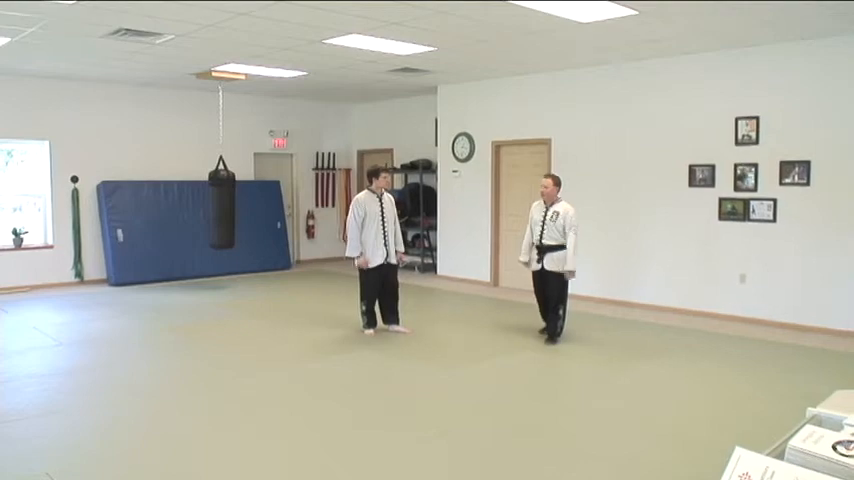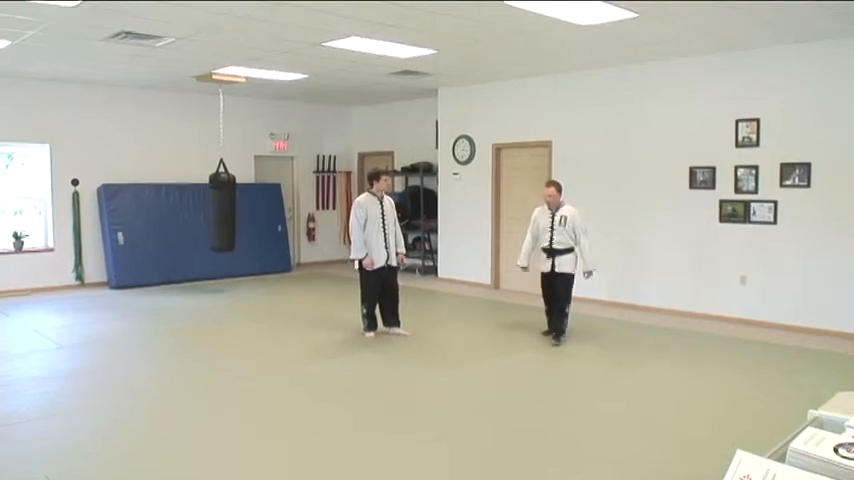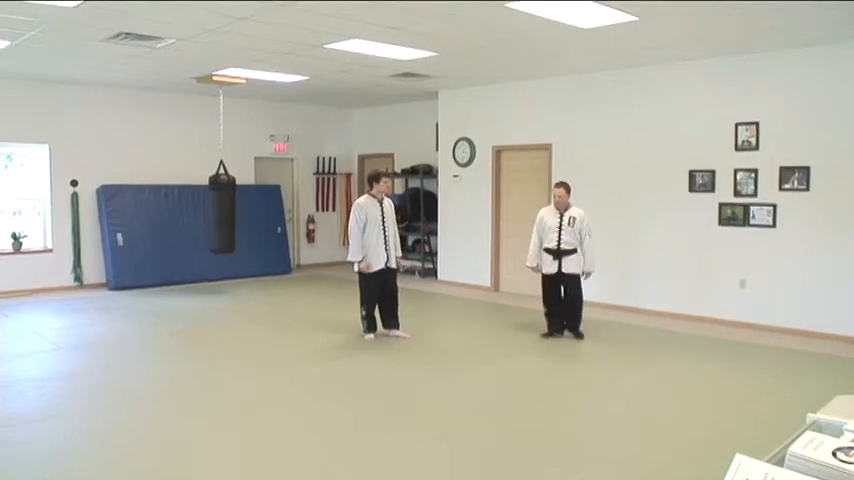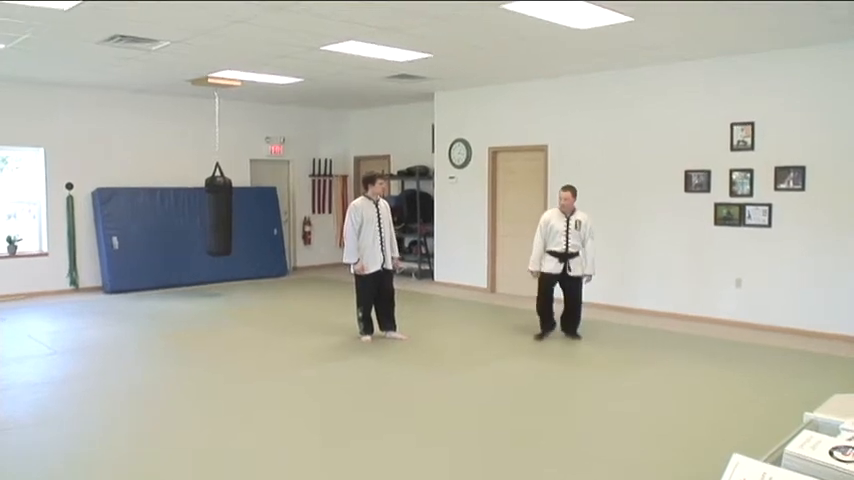
dt=0.3s
person 1, frame 1
left shoulder: (389, 199)
right shoulder: (360, 200)
left elbow: (395, 225)
right elbow: (353, 228)
left wrist: (399, 249)
right wrist: (358, 254)
left hip: (389, 255)
right hip: (370, 256)
left knee: (391, 290)
right knee: (369, 292)
left ankle: (392, 322)
right ankle: (369, 324)
person 1, frame 2
left shoulder: (389, 201)
right shoulder: (361, 202)
left elbow: (395, 227)
right elbow: (356, 231)
left wrist: (400, 250)
right wrist: (363, 255)
left hip: (389, 257)
right hip: (371, 258)
left knee: (391, 292)
right knee: (370, 295)
left ankle: (393, 325)
right ankle: (369, 327)
person 1, frame 3
left shoulder: (389, 203)
right shoulder: (361, 204)
right elbow: (355, 233)
left wrist: (397, 254)
right wrist: (360, 258)
left hip: (388, 259)
right hip: (370, 260)
left knee: (390, 294)
right knee: (369, 296)
left ankle: (392, 327)
right ankle: (369, 329)
person 1, frame 4
left shoulder: (384, 205)
right shoulder: (357, 206)
right elbow: (350, 234)
left wrist: (394, 255)
right wrist: (355, 260)
left hip: (384, 260)
right hip: (366, 262)
left knee: (387, 295)
right knee: (365, 298)
left ankle: (389, 328)
right ankle: (366, 331)
person 2, frame 1
left shoulder: (567, 210)
right shoulder: (536, 207)
left elbow: (571, 238)
right elbow: (530, 232)
left wrist: (569, 265)
right wrist: (525, 255)
left hip: (556, 258)
right hip: (539, 257)
left knee: (556, 298)
right knee: (541, 294)
left ankle: (554, 332)
right ankle: (550, 323)
person 2, frame 2
left shoulder: (572, 213)
right shoulder: (538, 213)
left elbow: (582, 239)
right elbow: (531, 237)
left wrist: (587, 264)
right wrist: (524, 260)
left hip: (565, 260)
right hip: (547, 260)
left knee: (562, 297)
right knee: (549, 296)
left ankle: (558, 333)
right ankle: (553, 327)
person 2, frame 3
left shoulder: (579, 215)
right shoulder: (544, 213)
left elbow: (586, 241)
right elbow: (536, 238)
left wrist: (588, 266)
right wrist: (533, 260)
left hip: (570, 261)
right hip: (549, 261)
left knee: (574, 296)
right knee: (550, 298)
left ankle: (573, 327)
right ankle: (555, 328)
person 2, frame 4
left shoulder: (583, 219)
right shoulder: (548, 216)
left elbow: (588, 245)
right elbow: (539, 241)
left wrist: (589, 269)
right wrist: (534, 265)
left hip: (573, 264)
right hip: (551, 262)
left knee: (574, 300)
right knee: (544, 296)
left ankle: (570, 329)
right ankle: (547, 327)
